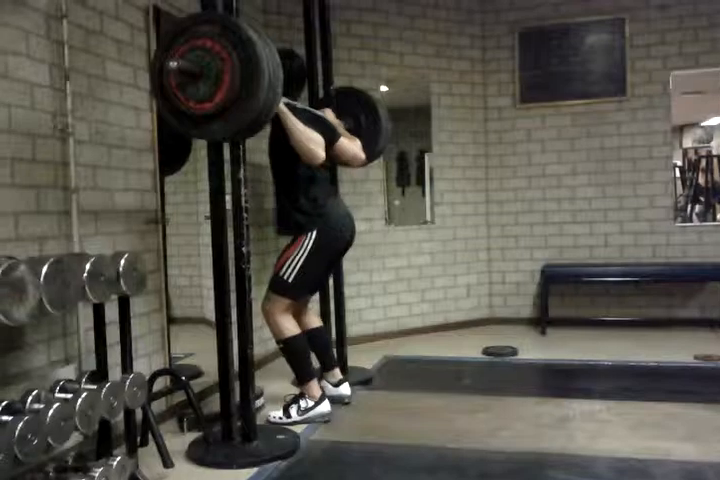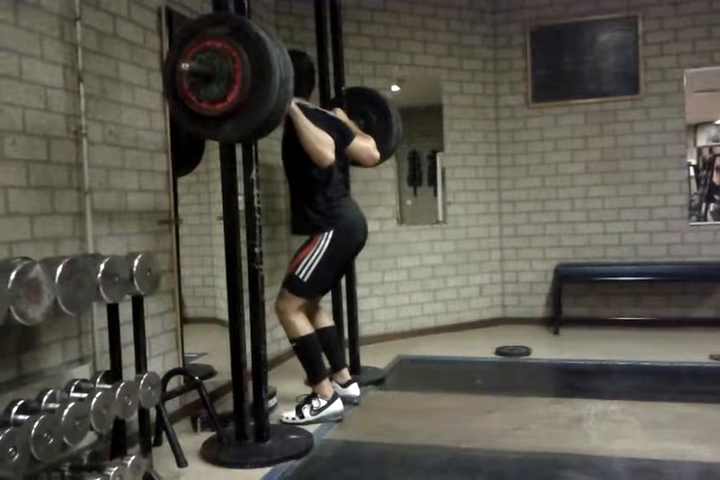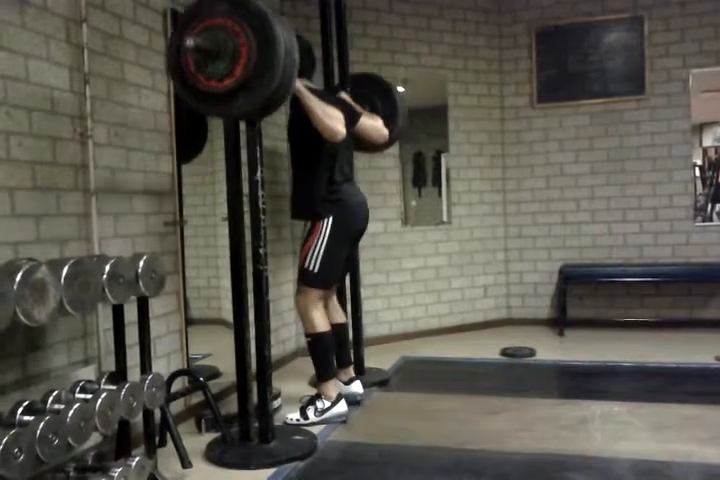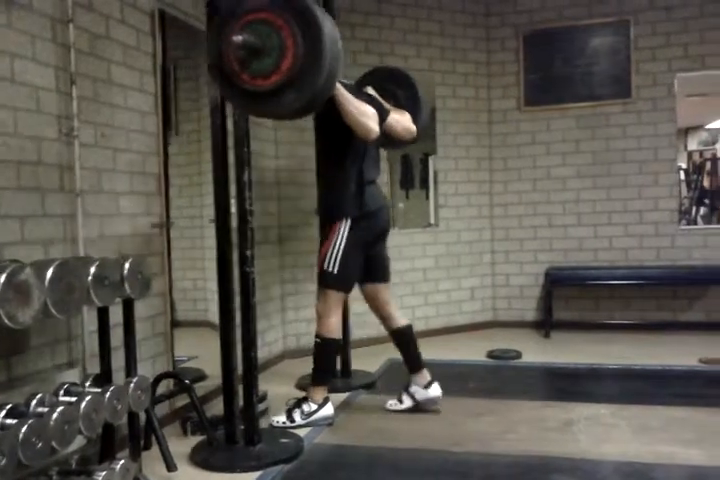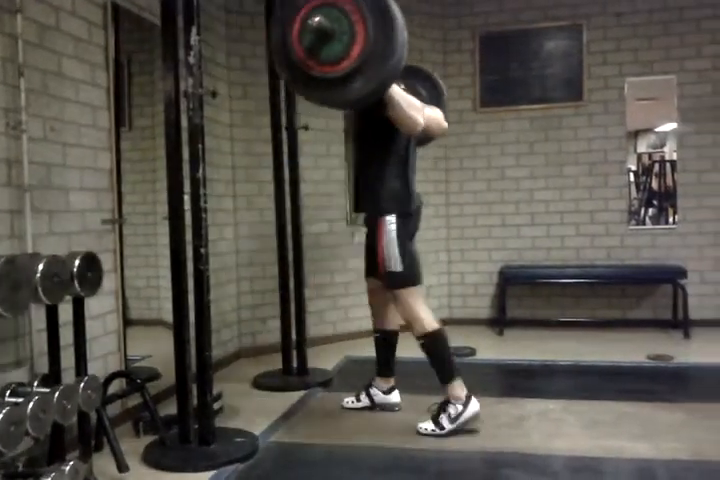
dt=0.7s
person 1, frame 1
left shoulder: (290, 117)
right shoulder: (312, 117)
left elbow: (315, 154)
right elbow: (356, 156)
left wrist: (279, 109)
right wrist: (334, 122)
left hip: (319, 226)
right hip: (337, 221)
left knee: (276, 307)
right knee: (296, 304)
left ankle: (313, 398)
right ankle: (335, 380)
person 1, frame 2
left shoulder: (304, 118)
right shoulder: (326, 117)
left elbow: (325, 156)
right elbow: (371, 154)
left wrist: (291, 109)
right wrist: (347, 122)
left hip: (333, 227)
right hip: (348, 222)
left knee: (289, 305)
right knee: (308, 303)
left ankle: (325, 398)
right ankle: (343, 381)
person 1, frame 3
left shoulder: (309, 101)
right shoulder: (331, 99)
left elbow: (335, 131)
right elbow: (379, 133)
left wrist: (299, 90)
right wrist: (351, 104)
left hip: (333, 211)
right hip: (350, 206)
left knee: (309, 300)
right knee: (325, 296)
left ankle: (330, 398)
right ankle: (348, 380)
person 1, frame 4
left shoulder: (338, 96)
right shoulder: (357, 95)
left elbow: (369, 129)
right elbow: (408, 129)
left wrist: (332, 86)
right wrist: (379, 100)
left hip: (351, 213)
right hip: (371, 209)
left knee: (329, 303)
right knee: (380, 299)
left ankle: (317, 401)
right ankle: (422, 382)
person 1, frame 5
right shoulder: (388, 91)
left elbow: (416, 122)
right elbow: (438, 124)
left hip: (391, 210)
right hip: (390, 208)
left knee: (407, 303)
right knee: (380, 297)
left ankle: (460, 398)
right ankle: (384, 388)
